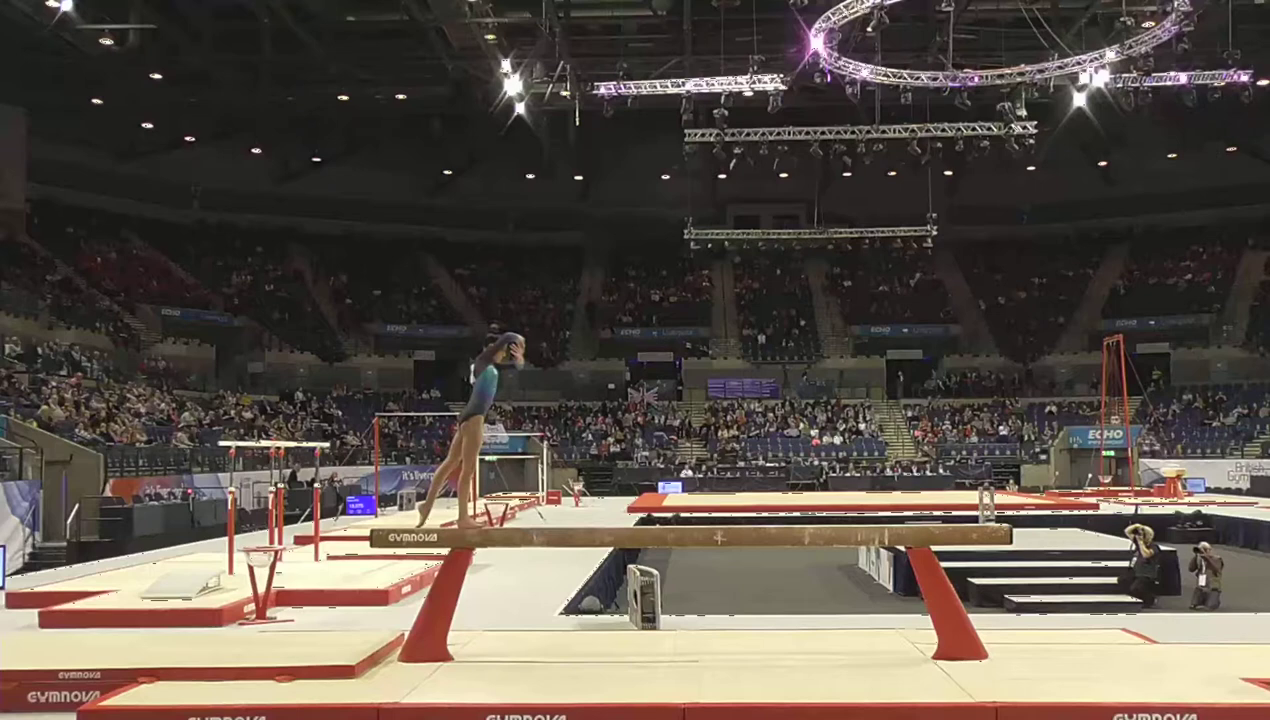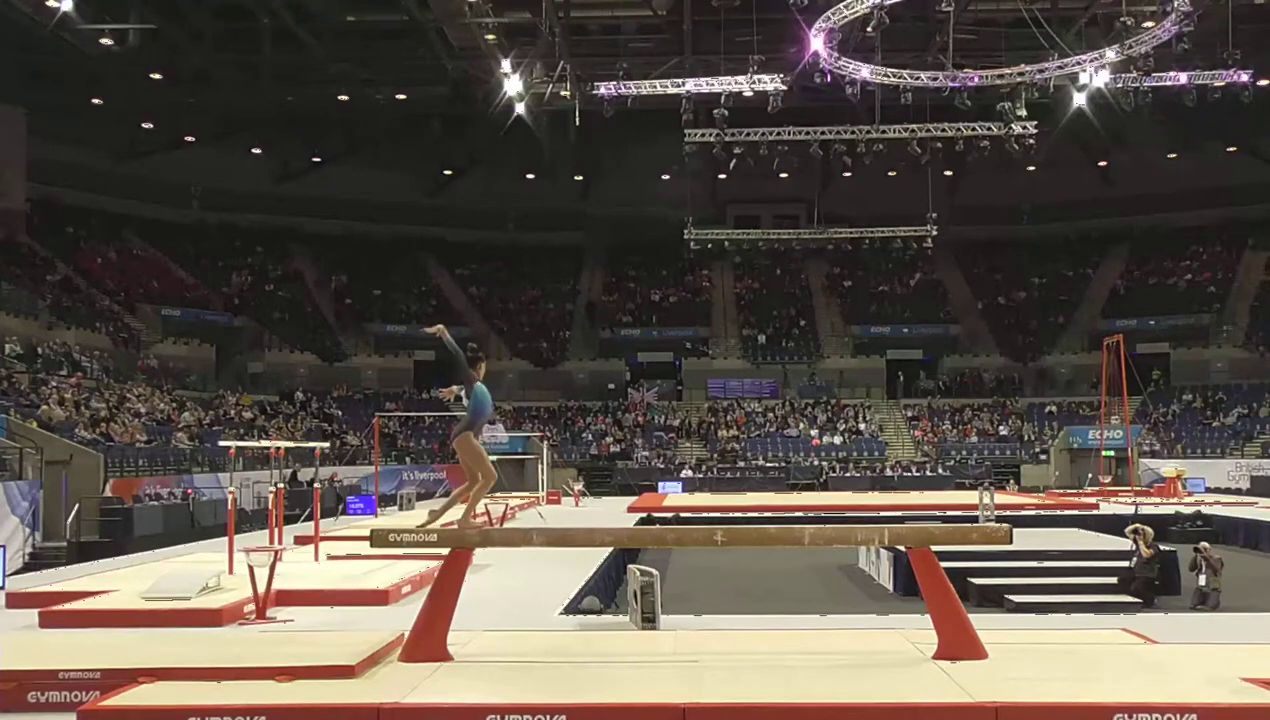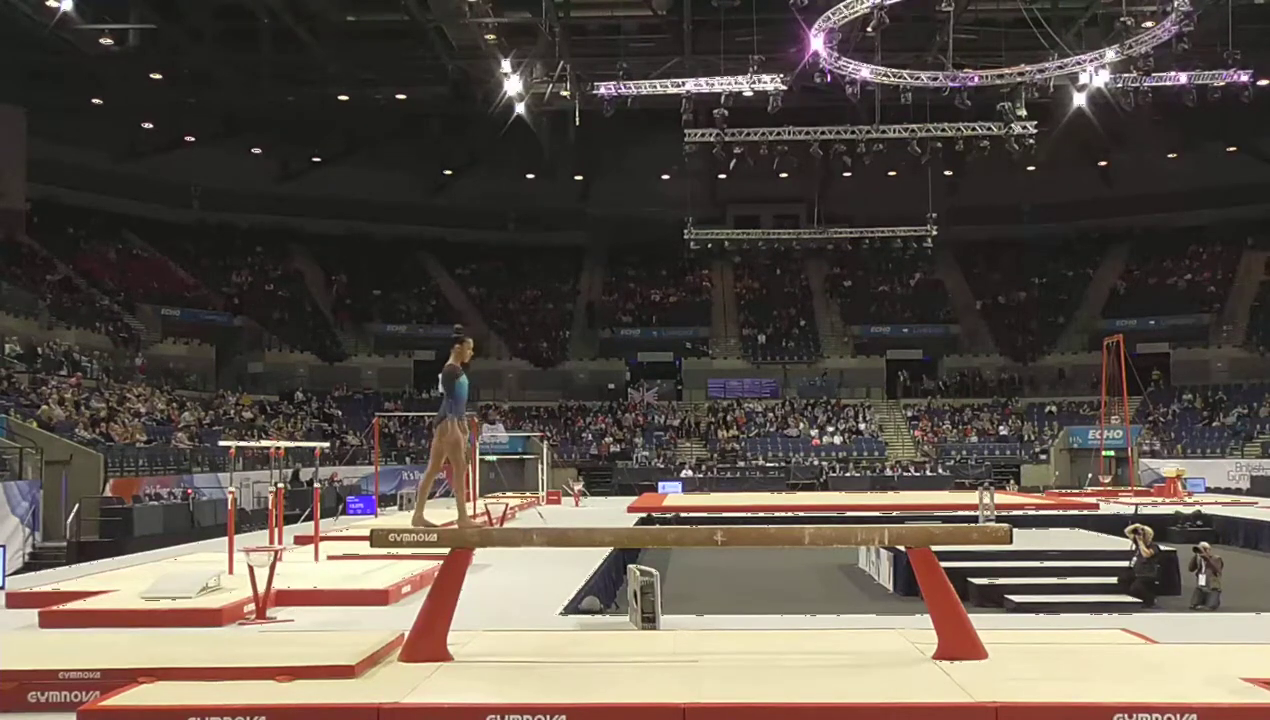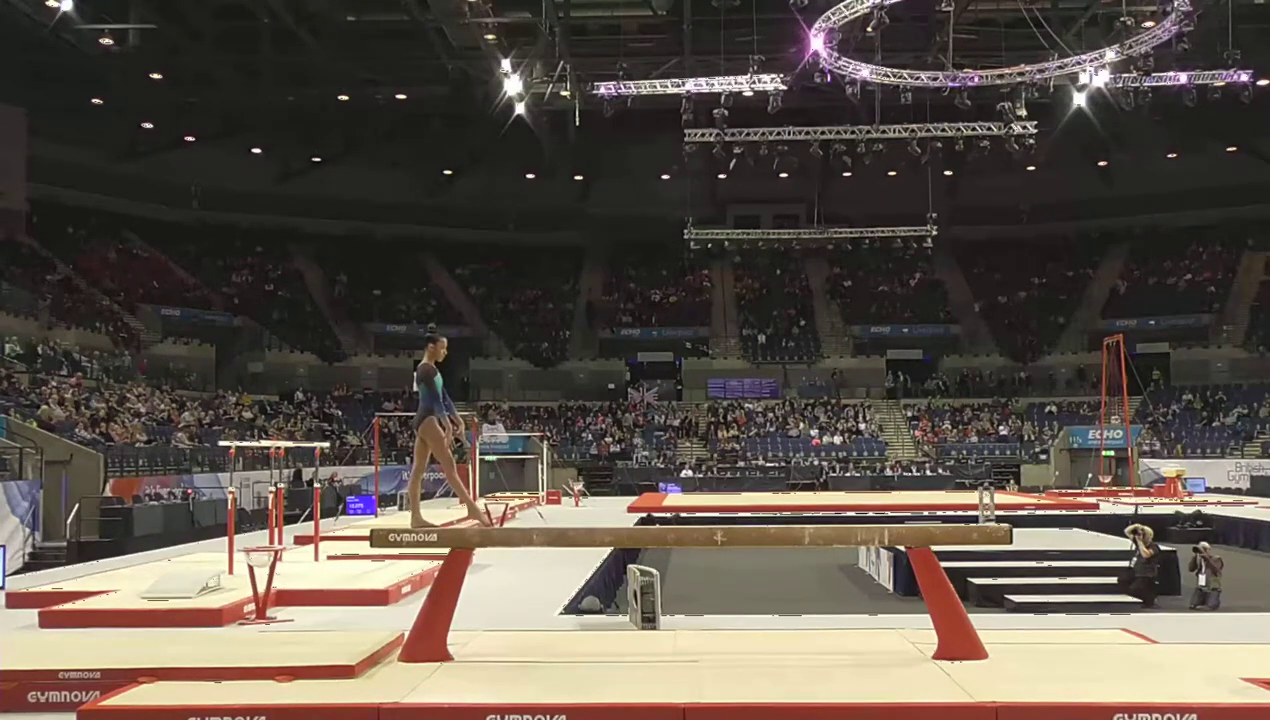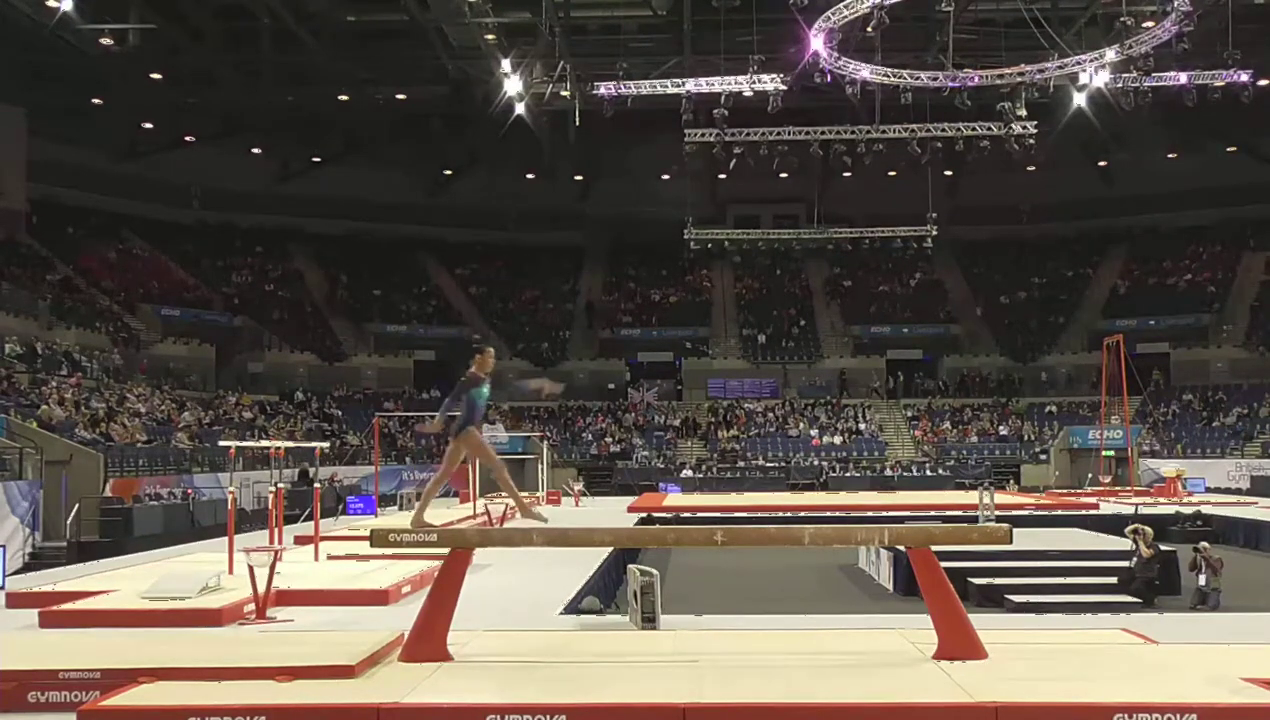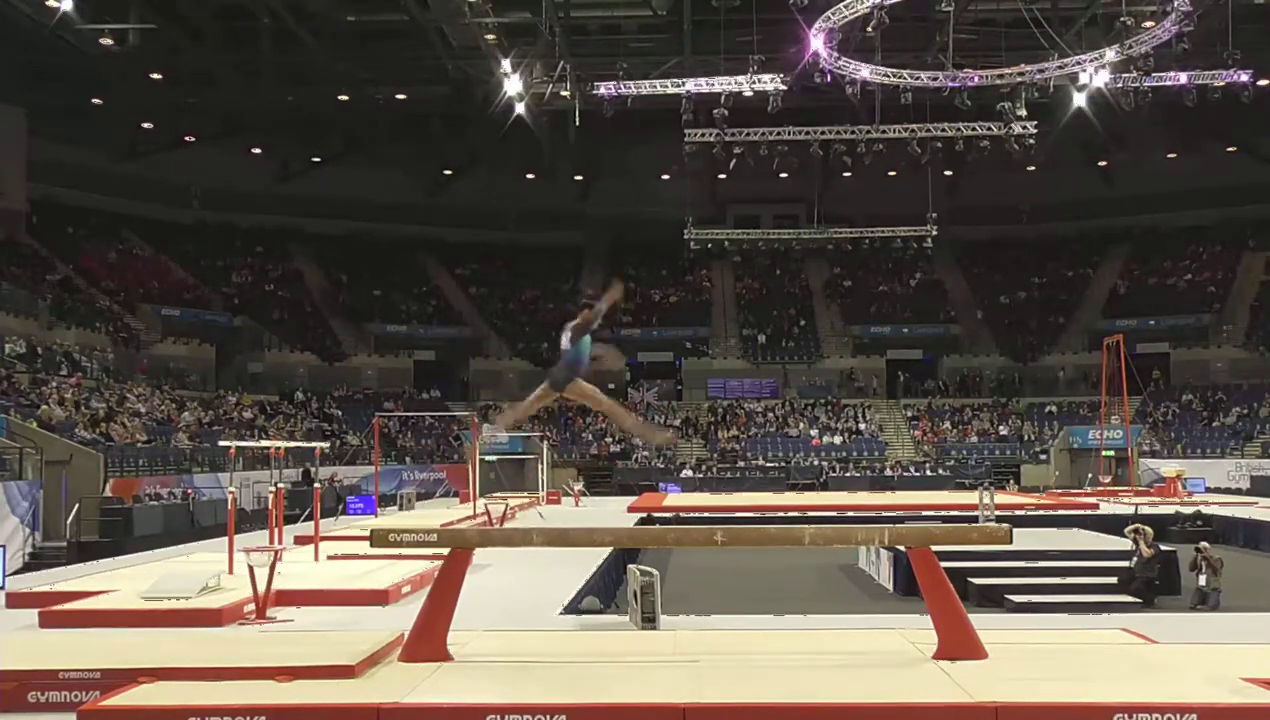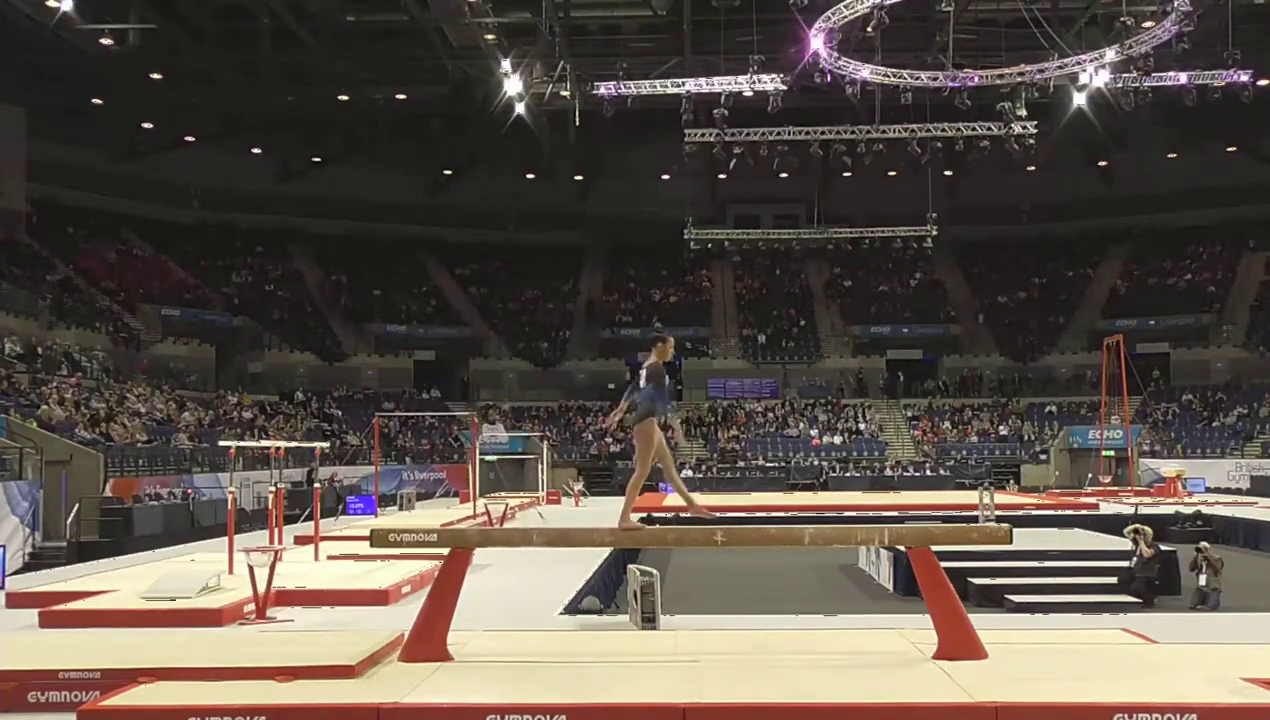
dt=0.7s
person 1, frame 1
left shoulder: (491, 367)
right shoulder: (482, 361)
left elbow: (516, 366)
right elbow: (506, 339)
left wrist: (519, 358)
right wrist: (518, 339)
left hip: (471, 418)
right hip: (473, 418)
left knee: (451, 462)
right knee: (469, 468)
left ankle: (427, 504)
right ankle: (463, 517)
person 1, frame 2
left shoulder: (475, 385)
right shoulder: (471, 381)
right elbow: (459, 355)
left wrist: (456, 389)
right wrist: (443, 332)
left hip: (469, 437)
right hip: (465, 436)
left knee: (473, 482)
right knee: (489, 476)
left ankle: (438, 512)
right ankle: (465, 519)
person 1, frame 3
left shoulder: (457, 370)
right shoulder: (451, 370)
right elbow: (449, 399)
left wrist: (463, 426)
right wrist: (452, 425)
left hip: (452, 422)
right hip: (448, 422)
left knee: (433, 469)
right knee: (460, 467)
left ankle: (418, 515)
right ankle: (462, 517)
person 1, frame 4
left shoulder: (431, 370)
right shoulder: (426, 370)
left elbow: (444, 397)
right elbow: (436, 399)
left wrist: (457, 419)
right wrist: (447, 424)
left hip: (425, 422)
right hip: (428, 421)
left knee: (418, 470)
right knee: (449, 465)
left ankle: (416, 517)
right ankle: (472, 507)
person 1, frame 5
left shoulder: (484, 379)
right shoulder: (470, 378)
right elbow: (452, 399)
right wrist: (438, 421)
left hip: (469, 430)
right hip: (466, 430)
left knee: (443, 475)
right knee: (498, 466)
left ankle: (418, 517)
right ankle: (524, 508)
person 1, frame 6
left shoulder: (569, 328)
right shoulder: (577, 328)
left elbow: (587, 347)
right elbow: (595, 315)
left wrist: (601, 353)
right wrist: (609, 298)
left hip: (556, 380)
right hip: (568, 381)
left knee: (524, 408)
right knee: (611, 406)
right ankle: (652, 434)
person 1, frame 7
left shoulder: (647, 366)
right shoulder: (657, 368)
left elbow: (633, 389)
right elbow: (663, 397)
left wrist: (620, 410)
right wrist: (675, 422)
left hip: (645, 420)
right hip: (646, 420)
left knee: (669, 466)
right knee: (642, 470)
left ankle: (693, 506)
right ankle: (625, 518)
